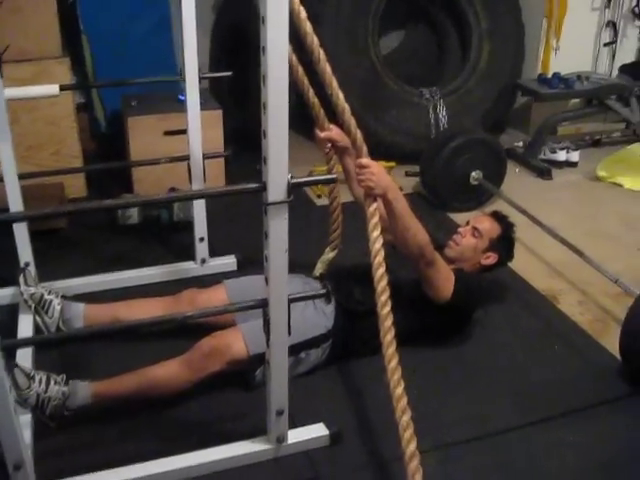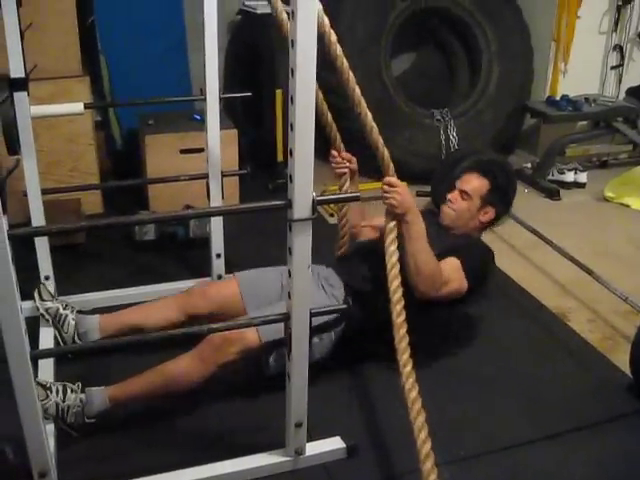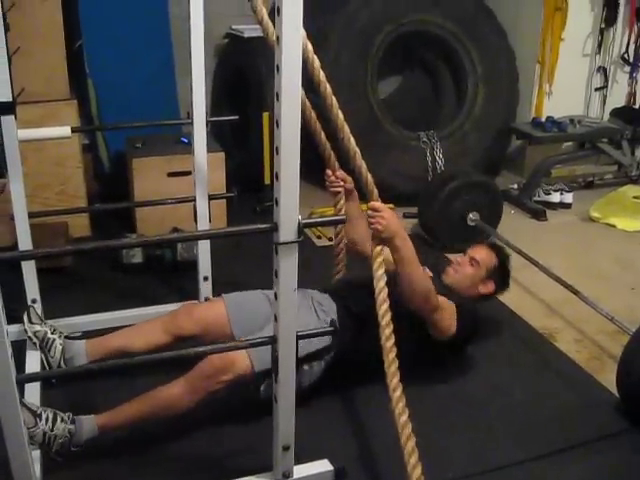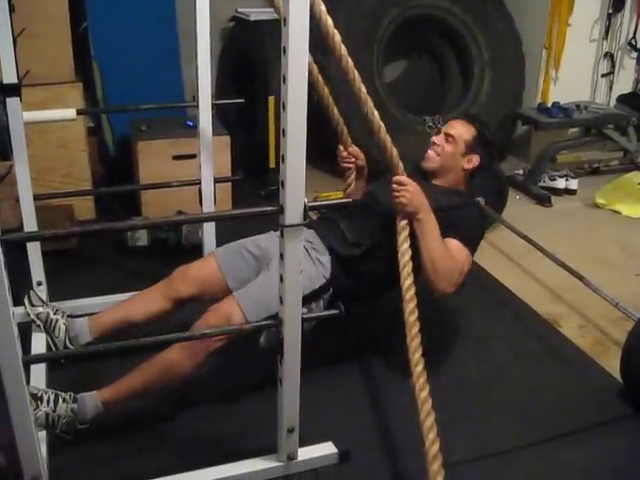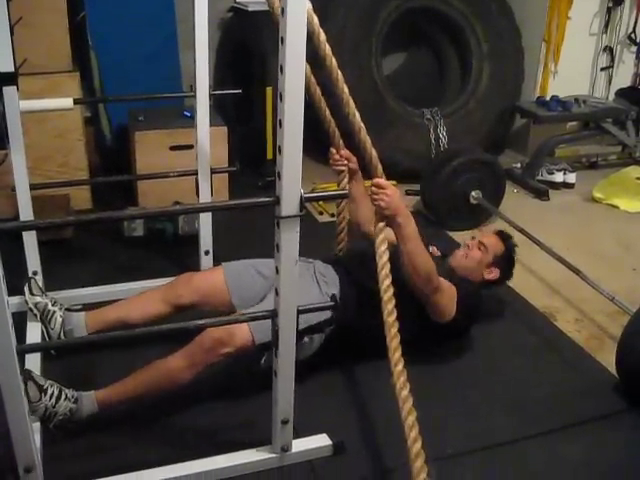
dt=1s
person 1, frame 1
left shoulder: (459, 293)
right shoulder: (434, 260)
left elbow: (421, 256)
right elbow: (377, 215)
left wrist: (391, 191)
right wrist: (345, 153)
left hip: (333, 324)
right hip: (318, 288)
left knee: (212, 353)
right knee: (190, 301)
left ankle: (69, 395)
right ankle: (68, 316)
person 1, frame 2
left shoulder: (473, 256)
right shoulder: (437, 218)
left elbow: (427, 284)
right elbow: (359, 231)
left wrist: (410, 216)
right wrist: (352, 182)
left hip: (345, 307)
right hip: (325, 277)
left knee: (223, 343)
right knee: (202, 296)
left ankle: (89, 404)
right ankle: (85, 328)
person 1, frame 3
left shoulder: (457, 315)
right shoulder: (431, 269)
left elbow: (422, 304)
right elbow: (363, 245)
left wrist: (400, 239)
right wrist: (352, 198)
left hip: (331, 333)
right hip: (313, 300)
left knee: (213, 371)
right knee: (187, 318)
left ankle: (78, 430)
right ankle: (72, 354)
person 1, frame 4
left shoulder: (463, 214)
right shoulder: (416, 176)
left elbow: (443, 280)
left wrist: (422, 212)
right wrist: (360, 174)
left hip: (325, 269)
right hip: (304, 237)
left knee: (211, 329)
right knee: (183, 280)
left ankle: (84, 407)
right ankle: (75, 332)
person 1, frame 5
left shoulder: (458, 299)
right shoulder: (437, 254)
left elbow: (423, 284)
right elbow: (370, 228)
left wrist: (403, 217)
right wrist: (355, 177)
left hip: (332, 303)
right hip: (315, 270)
left knee: (214, 342)
right knee: (186, 286)
left ankle: (78, 405)
right ankle: (71, 325)
